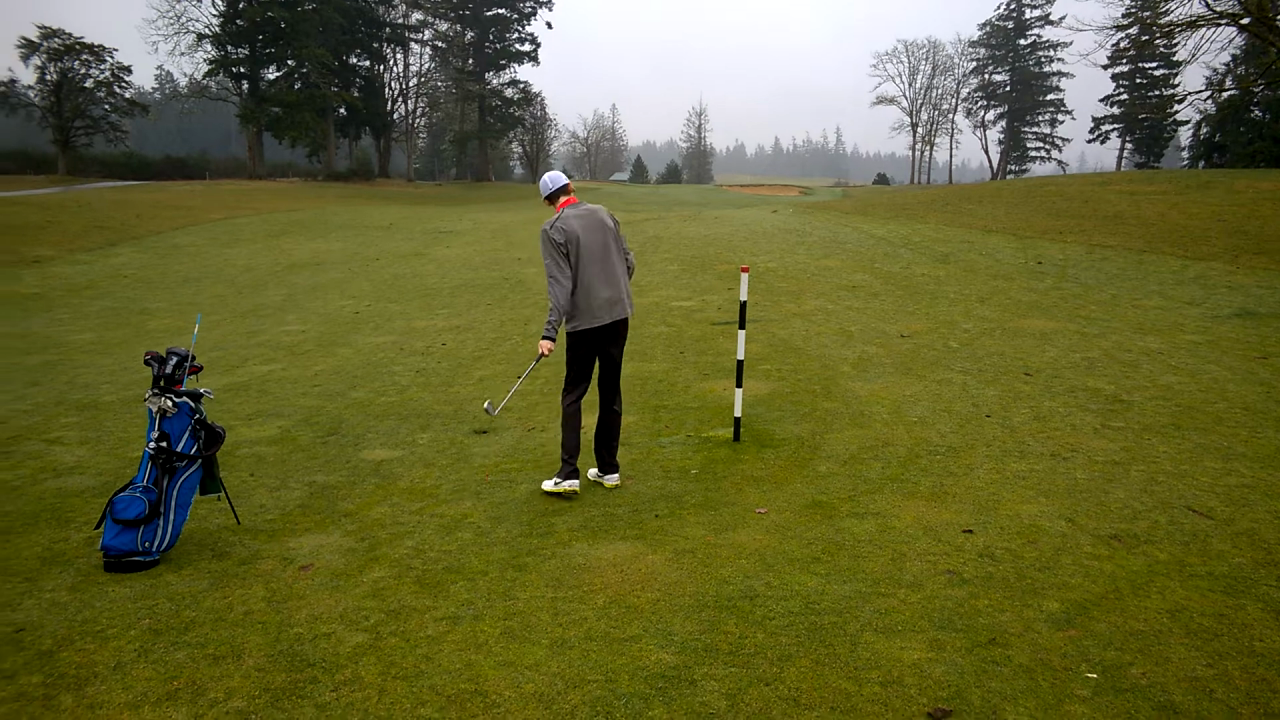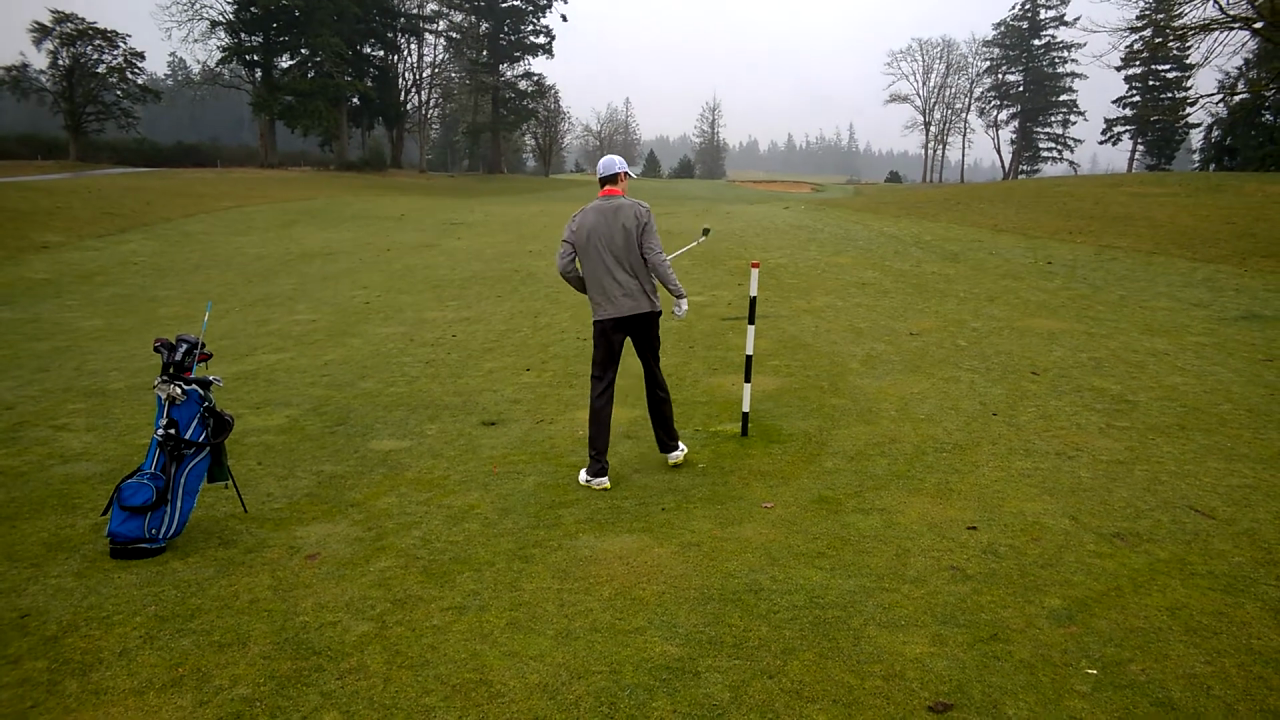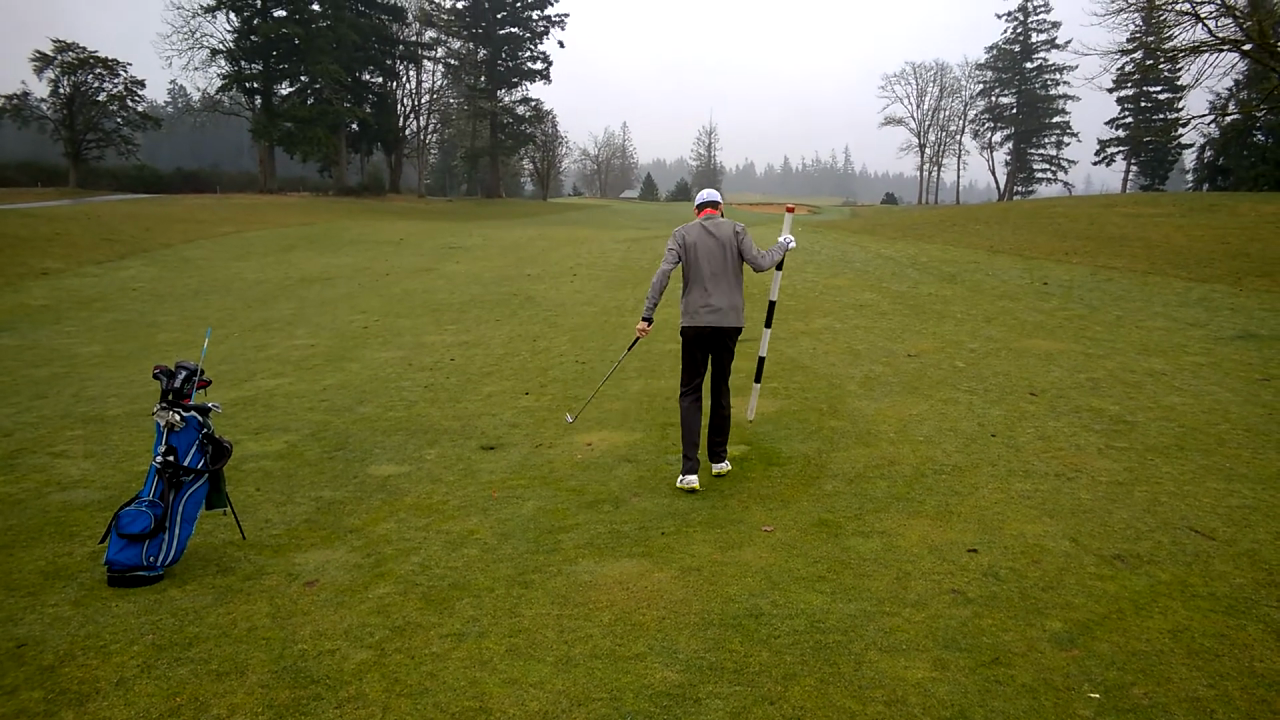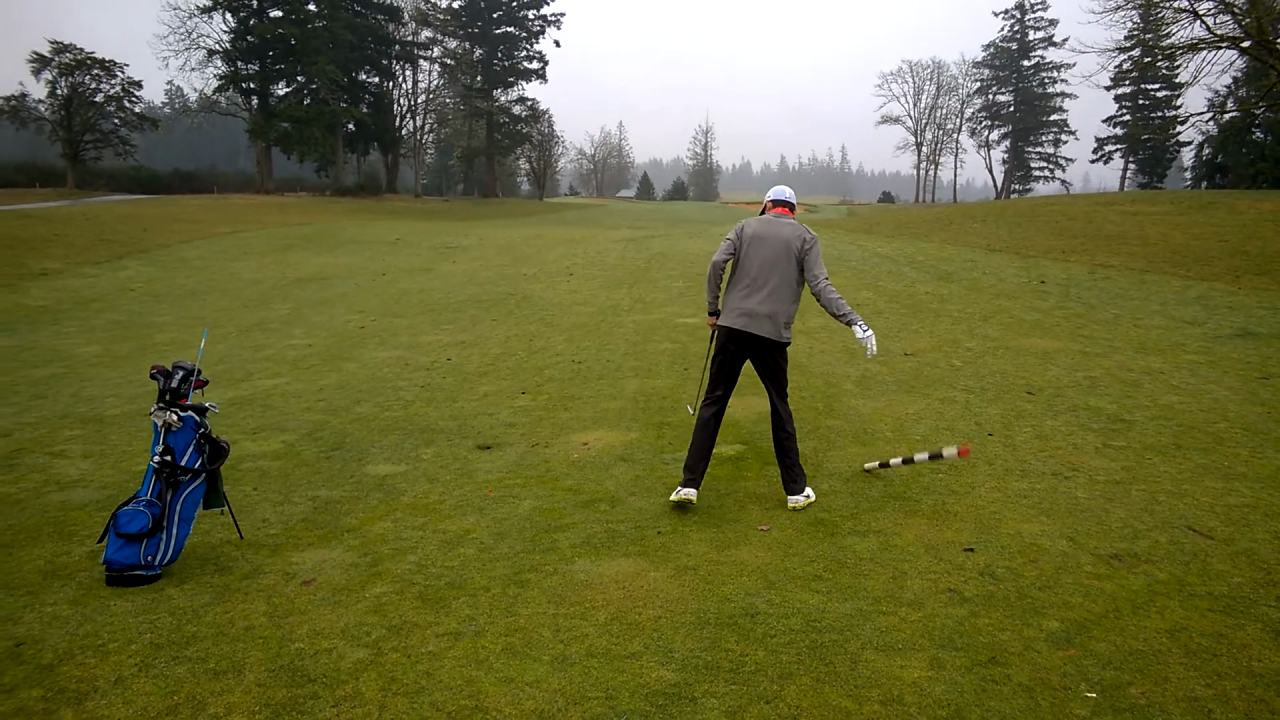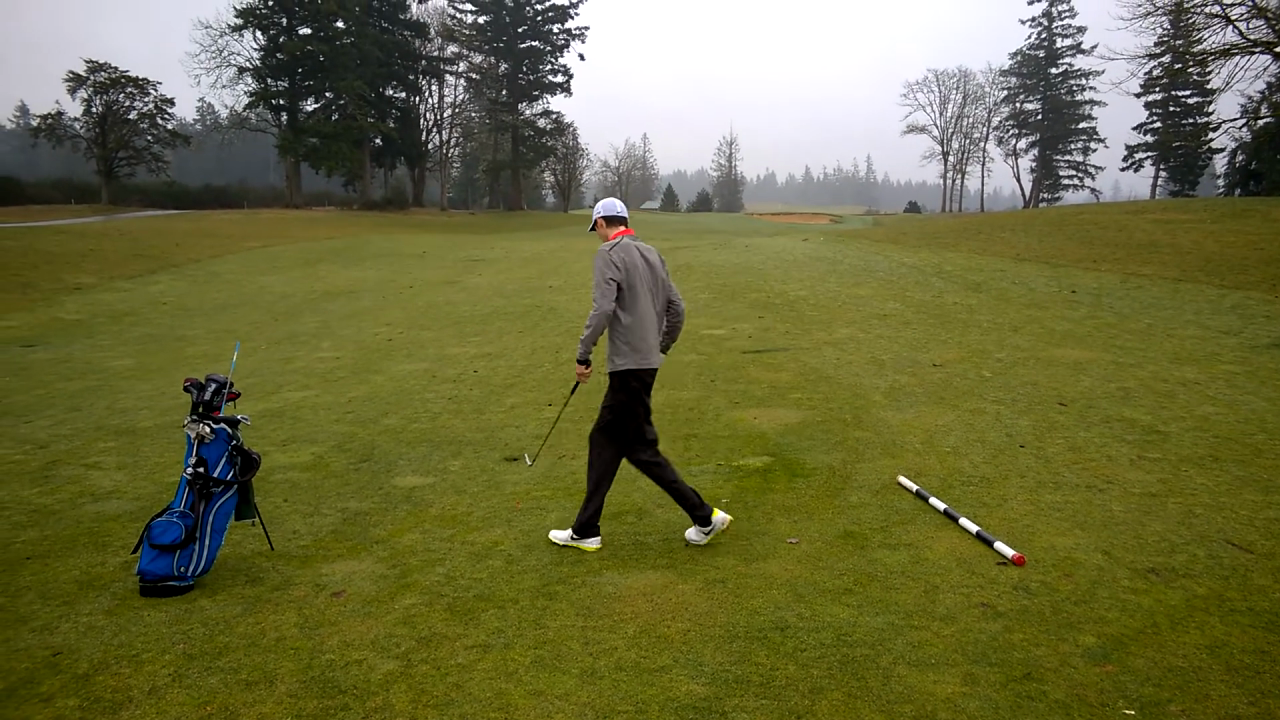
dt=1s
person 1, frame 1
left shoulder: (553, 229)
right shoulder: (603, 213)
left elbow: (560, 284)
right elbow: (628, 261)
left wrist: (550, 332)
left hip: (584, 322)
right hip: (618, 315)
left knee: (573, 395)
right knee: (610, 392)
left ankle: (569, 473)
right ankle: (608, 468)
person 1, frame 2
left shoulder: (581, 218)
right shoulder: (638, 210)
left elbow: (565, 267)
right elbow: (655, 257)
right wrist: (679, 294)
left hip: (606, 313)
right hip: (643, 307)
left knee: (601, 388)
right knee: (653, 374)
left ankle: (597, 471)
right ankle: (670, 447)
person 1, frame 3
left shoulder: (683, 233)
right shoulder: (735, 229)
left elbow: (664, 271)
right elbow: (759, 263)
left wrist: (647, 315)
right wrist: (782, 245)
left hip: (695, 323)
right hip: (729, 322)
left knee: (691, 393)
right knee: (720, 389)
left ankle: (690, 470)
right ankle: (718, 458)
person 1, frame 4
left shoulder: (746, 226)
right shoulder: (805, 237)
left elbow: (718, 262)
right elbow: (821, 287)
left wrist: (714, 310)
right wrist: (857, 323)
left hip: (734, 327)
right hip: (772, 334)
left knee: (713, 403)
right knee: (780, 407)
left ankle: (689, 484)
right ankle: (795, 489)
person 1, frame 5
left shoulder: (609, 252)
right shoulder: (651, 253)
left elbow: (602, 309)
right elbow: (676, 308)
left wrist: (583, 356)
right wrist: (662, 348)
left hip: (629, 365)
right hip: (644, 361)
left knee: (642, 449)
right knee: (605, 439)
left ankle: (705, 515)
right ankle: (585, 530)
